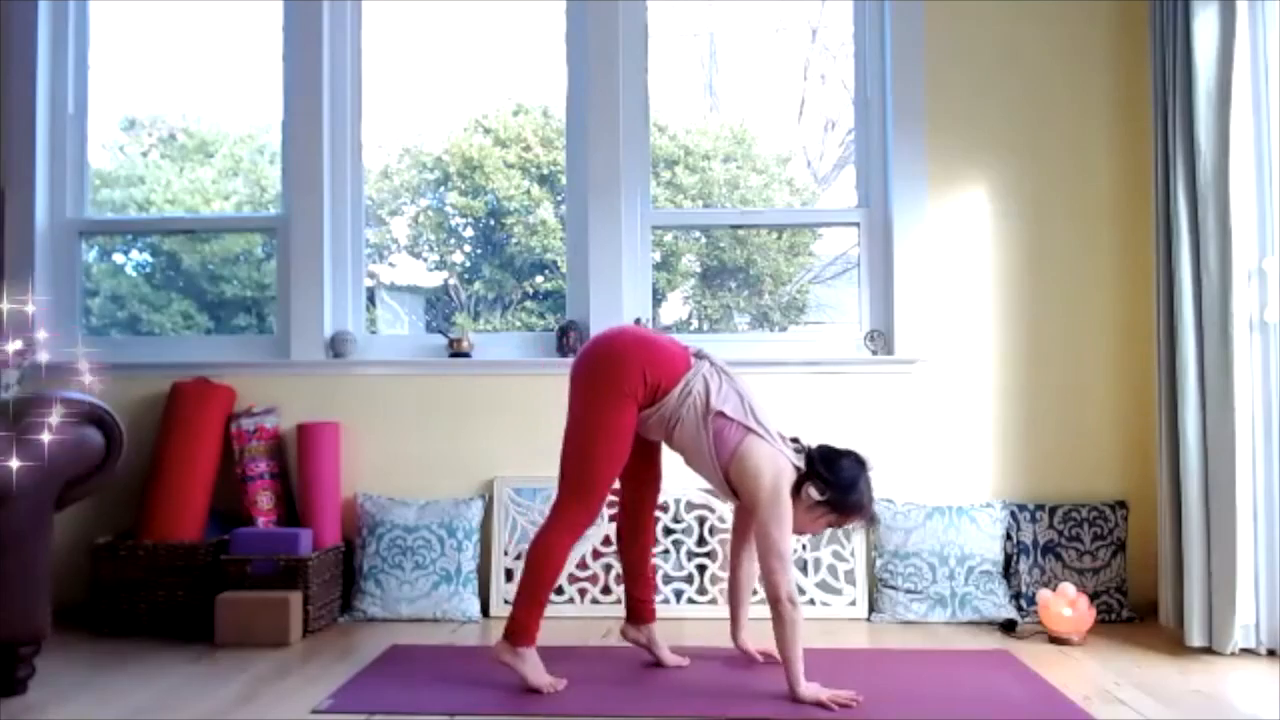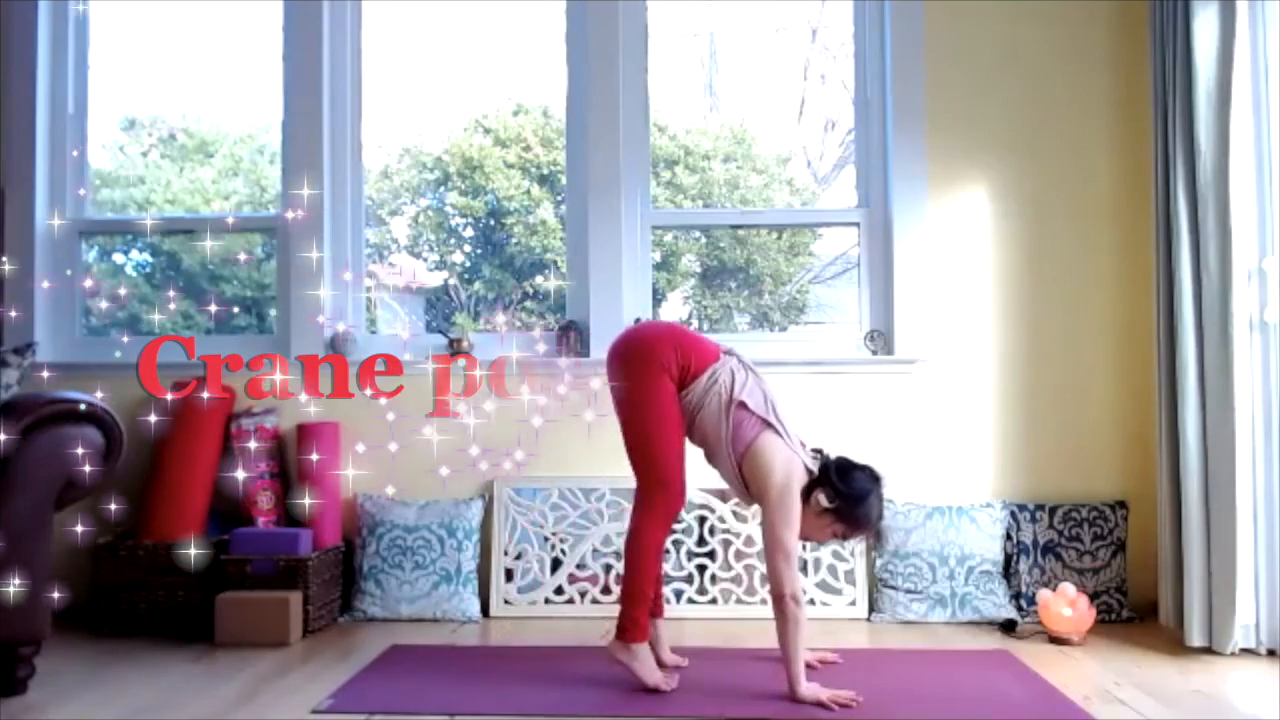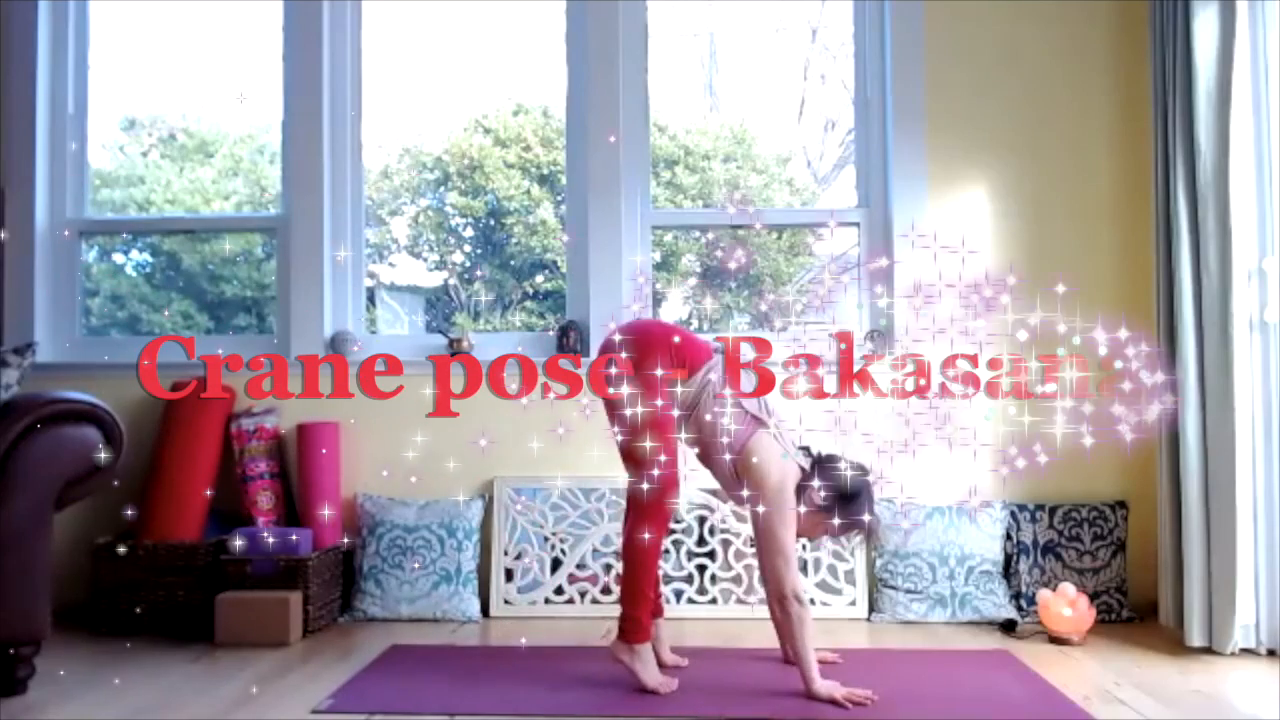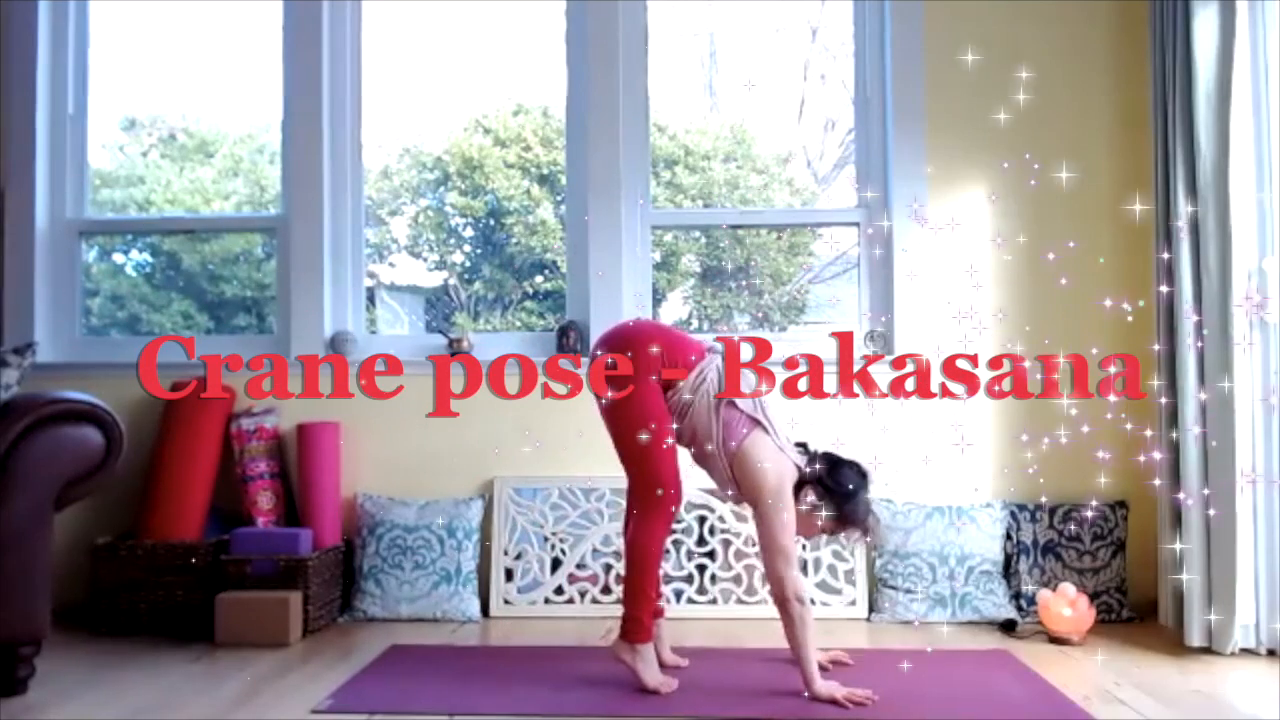
dt=0.5s
person 1, frame 1
left shoulder: (765, 471)
right shoulder: (772, 482)
left elbow: (744, 551)
right elbow: (783, 594)
left wrist: (740, 635)
right wrist: (800, 685)
left hip: (638, 364)
right hip: (622, 368)
left knee: (641, 503)
right knee: (578, 512)
left ankle: (641, 624)
right ankle: (518, 641)
person 1, frame 2
left shoulder: (800, 476)
right shoulder: (785, 483)
left elbow: (784, 585)
right elbow: (787, 592)
left wrist: (795, 651)
right wrist: (799, 685)
left hip: (675, 363)
right hip: (651, 354)
left knee: (660, 503)
right knee: (662, 503)
left ankle: (650, 625)
right ankle: (631, 639)
person 1, frame 3
left shoulder: (778, 473)
right shoulder: (778, 484)
left elbow: (771, 573)
right elbow: (789, 592)
left wrist: (791, 647)
right wrist: (814, 681)
left hip: (663, 365)
right hip: (641, 357)
left knee: (650, 502)
right knee: (654, 505)
left ankle: (652, 630)
right ankle: (634, 640)
person 1, frame 4
left shoulder: (786, 473)
right shoulder: (775, 485)
left elbow: (783, 578)
right elbow: (791, 594)
left wrist: (805, 651)
right wrist: (814, 683)
left hip: (655, 361)
right hip: (634, 356)
left knee: (652, 501)
right knee: (658, 503)
left ankle: (652, 630)
right ankle: (635, 640)
